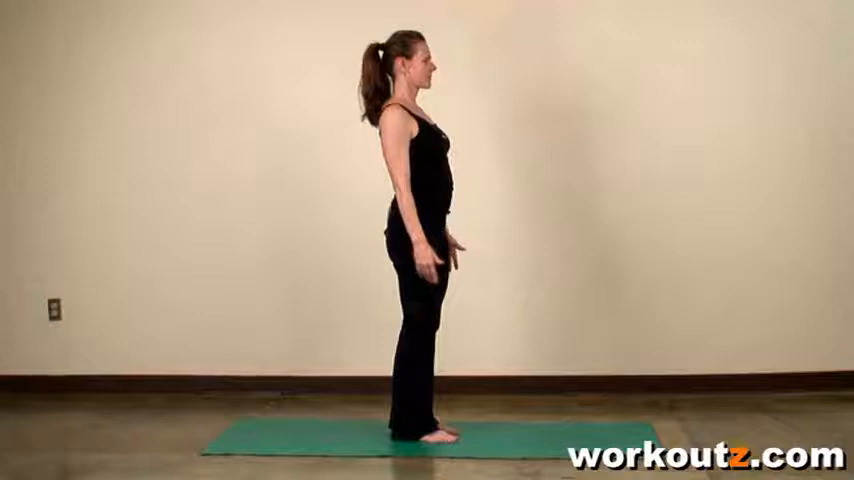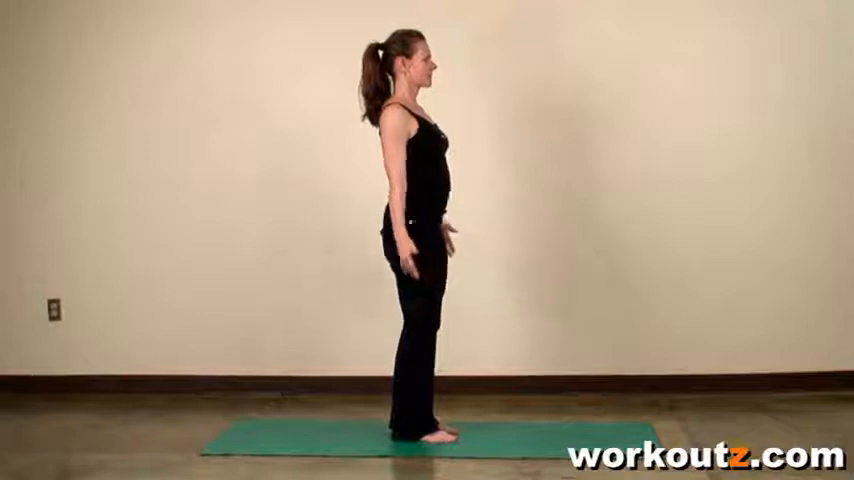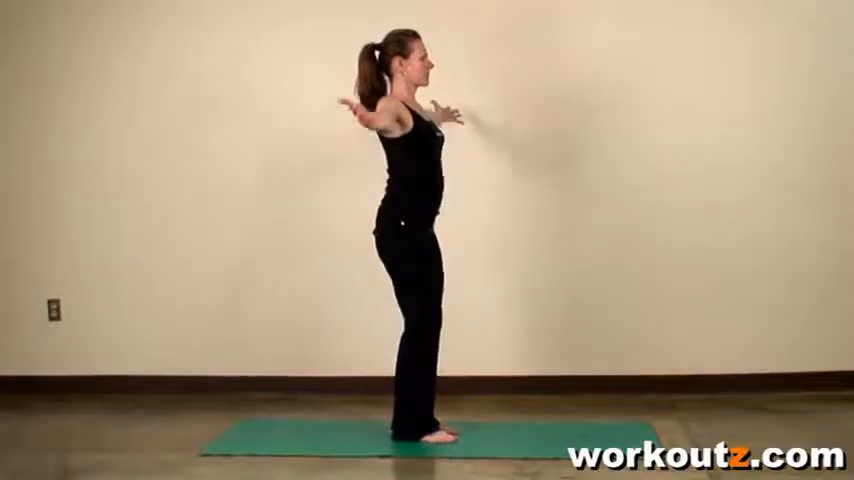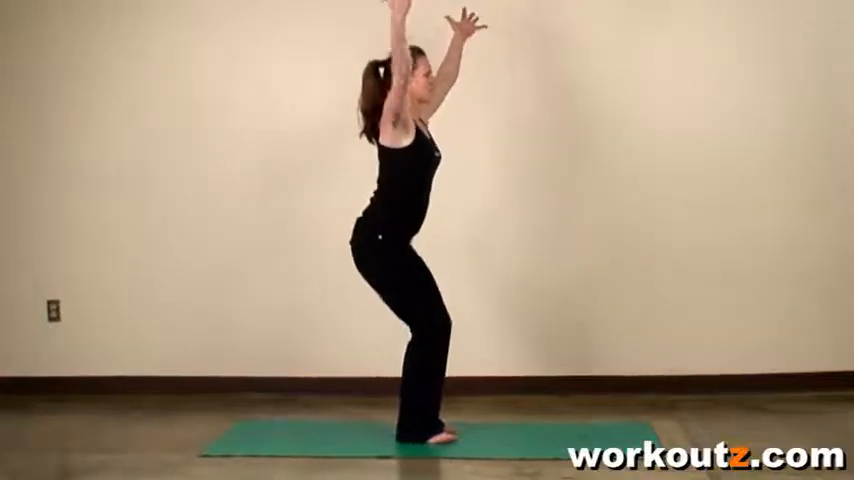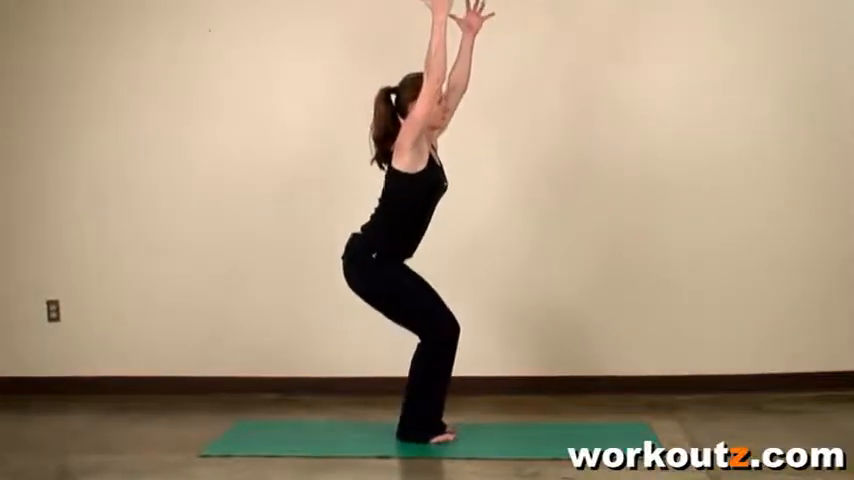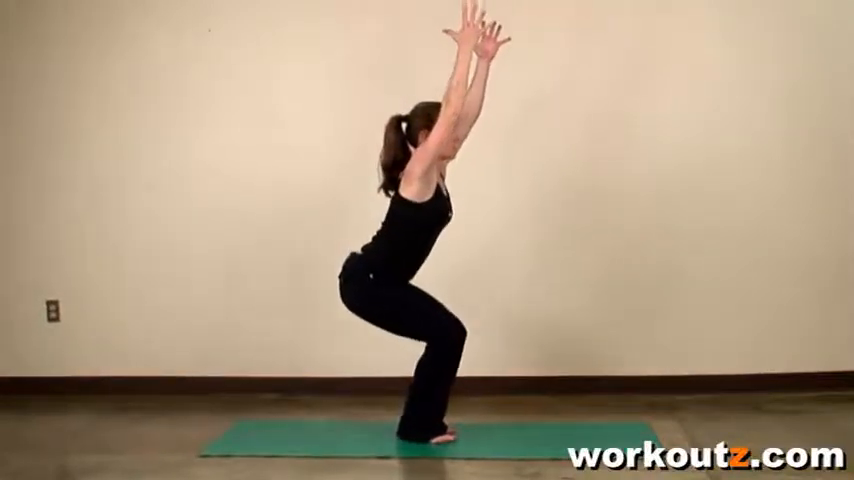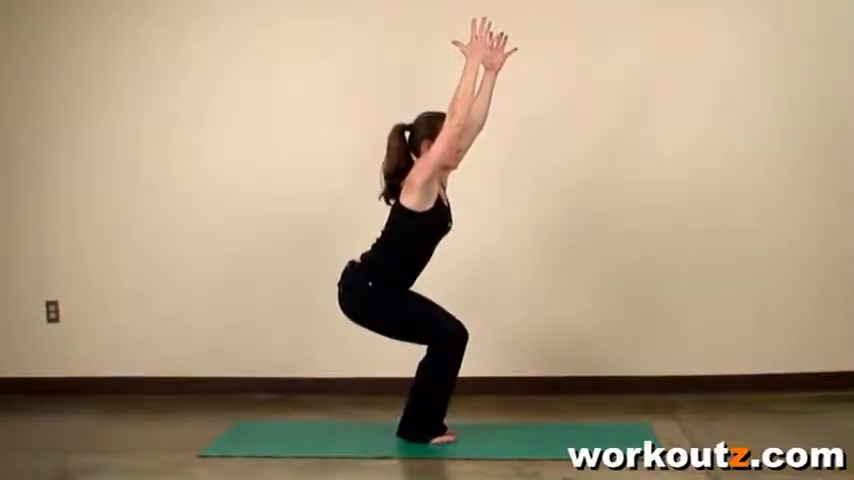
dt=0.7s
person 1, frame 1
left shoulder: (414, 112)
right shoulder: (394, 115)
right elbow: (402, 185)
right wrist: (419, 242)
left hip: (429, 228)
right hip: (412, 233)
left knee: (425, 327)
right knee: (418, 327)
left ankle: (419, 419)
right ankle: (411, 425)
person 1, frame 2
left shoulder: (414, 110)
right shoulder: (395, 114)
right elbow: (397, 180)
right wrist: (400, 235)
left hip: (427, 229)
right hip: (411, 230)
left knee: (426, 326)
right knee: (419, 326)
left ankle: (418, 418)
right ankle: (412, 424)
person 1, frame 3
left shoulder: (412, 108)
right shoulder: (392, 107)
right elbow: (381, 119)
left wrist: (442, 115)
right wrist: (364, 116)
left hip: (418, 228)
right hip: (400, 229)
left knee: (427, 323)
right knee: (421, 323)
left ankle: (420, 419)
right ankle: (412, 424)
person 1, frame 4
left shoulder: (417, 118)
right shoulder: (393, 120)
left elbow: (447, 79)
right elbow: (399, 71)
left wrist: (459, 40)
left hip: (392, 242)
right hip: (377, 242)
left knee: (435, 326)
right knee: (429, 327)
left ankle: (423, 421)
right ankle: (416, 427)
person 1, frame 5
left shoulder: (427, 142)
right shoulder: (408, 143)
left elbow: (456, 86)
right elbow: (433, 79)
left hip: (382, 260)
right hip: (369, 262)
left knee: (443, 331)
right knee: (439, 331)
left ankle: (424, 422)
right ankle: (417, 426)
person 1, frame 6
left shoulder: (436, 171)
right shoulder: (418, 173)
left elbow: (468, 113)
right elbow: (453, 109)
left wrist: (484, 60)
right wrist: (465, 49)
left hip: (380, 281)
right hip: (365, 283)
left knee: (448, 335)
right knee: (447, 335)
left ankle: (423, 422)
right ankle: (419, 427)
person 1, frame 7
left shoulder: (438, 180)
right shoulder: (419, 181)
left elbow: (472, 125)
right elbow: (457, 122)
left wrist: (491, 70)
right wrist: (473, 62)
left hip: (381, 288)
right hip: (365, 290)
left knee: (450, 336)
right knee: (448, 337)
left ankle: (423, 423)
right ankle: (419, 427)
